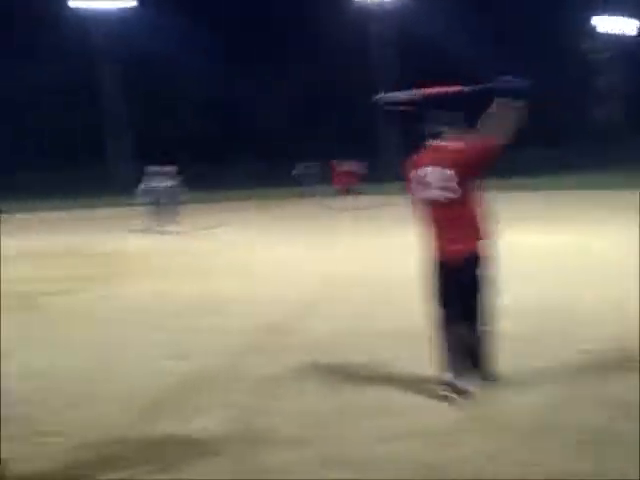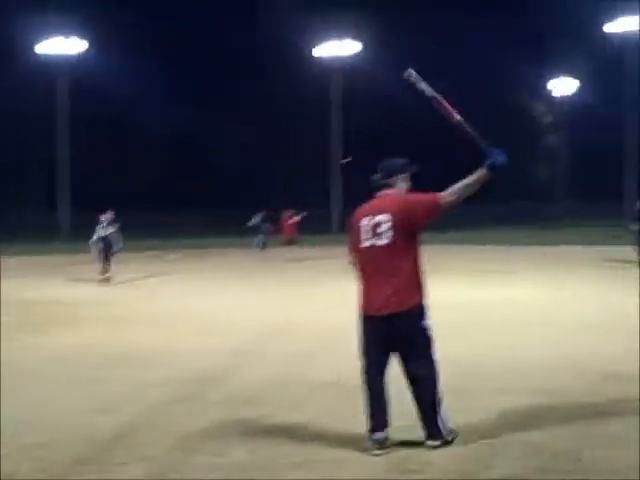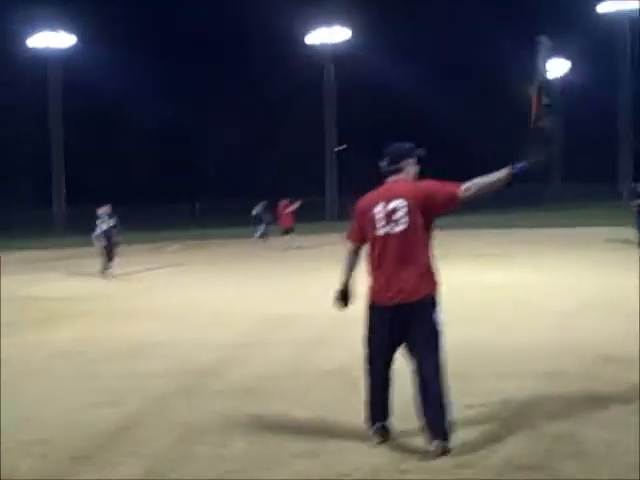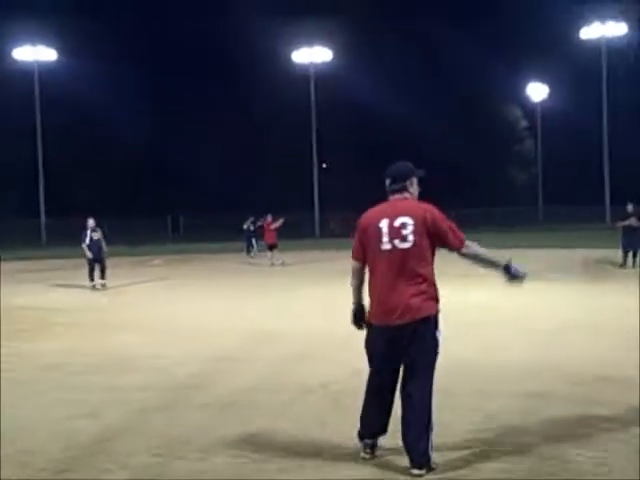
dt=0.3s
person 1, frame 1
left shoulder: (417, 165)
right shoulder: (461, 156)
right elbow: (496, 139)
right wrist: (511, 104)
left hip: (442, 253)
right hip: (465, 251)
left knee: (452, 315)
right knee: (470, 313)
left ankle: (457, 374)
right ankle: (476, 369)
person 1, frame 2
left shoulder: (359, 215)
right shoulder: (405, 206)
right elbow: (449, 197)
right wrist: (487, 168)
left hip: (371, 309)
right hip: (406, 306)
left knee: (374, 371)
right knee: (422, 369)
left ankle: (378, 435)
right ankle: (434, 431)
person 1, frame 3
left shoulder: (366, 203)
right shoulder: (421, 192)
left elbow: (354, 249)
right elbow: (467, 190)
left wrist: (345, 284)
right wrist: (510, 171)
left hip: (382, 298)
right hip: (418, 295)
left knee: (378, 363)
right knee: (428, 364)
left ankle: (379, 425)
right ankle: (438, 434)
person 1, frame 4
left shoulder: (368, 219)
right shoulder: (428, 214)
left elbow: (358, 267)
right elbow: (466, 248)
left wrist: (357, 303)
right wrist: (503, 265)
left hip: (382, 316)
right hip: (422, 314)
left knee: (380, 380)
right knee: (420, 385)
left ankle: (369, 441)
